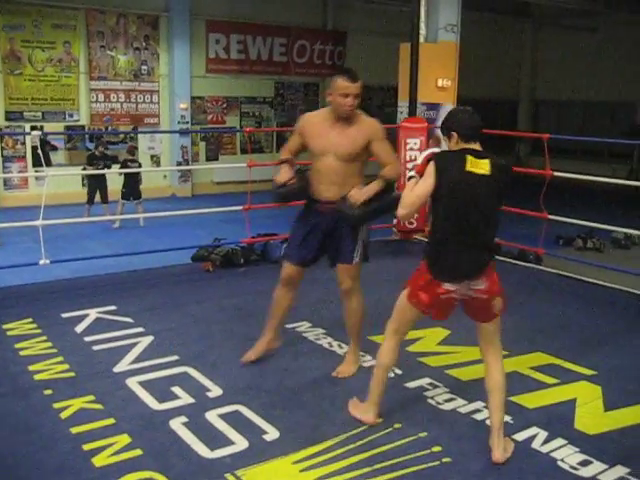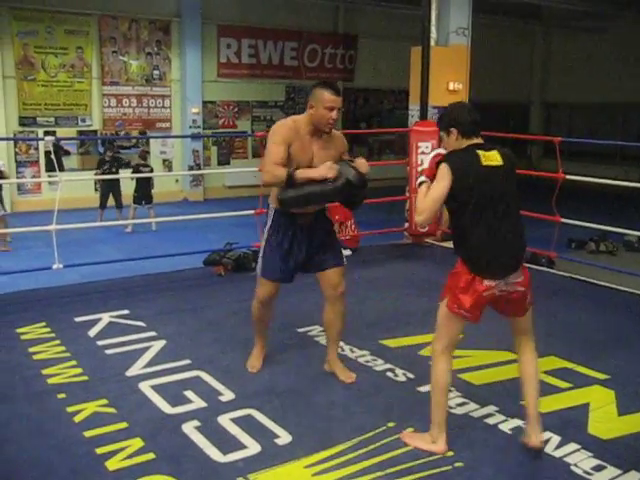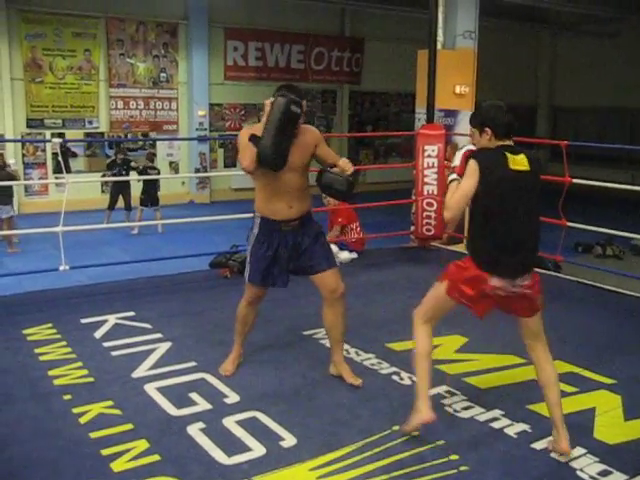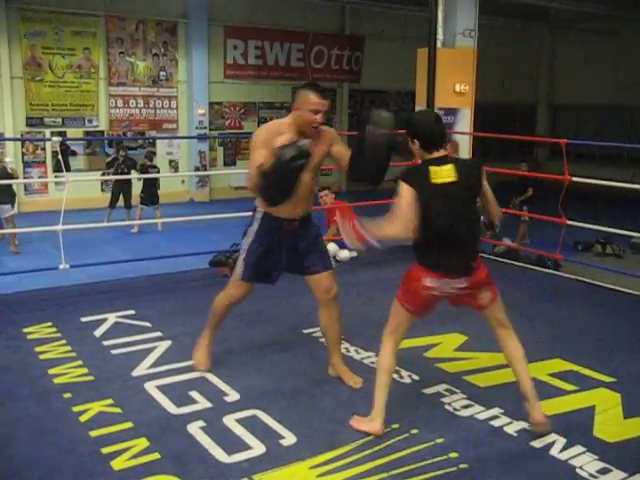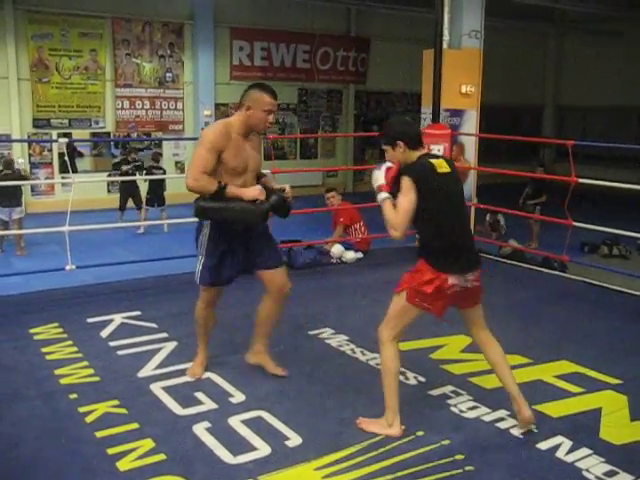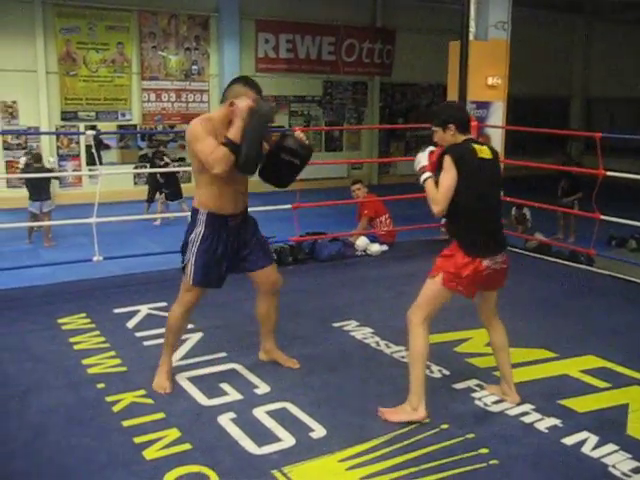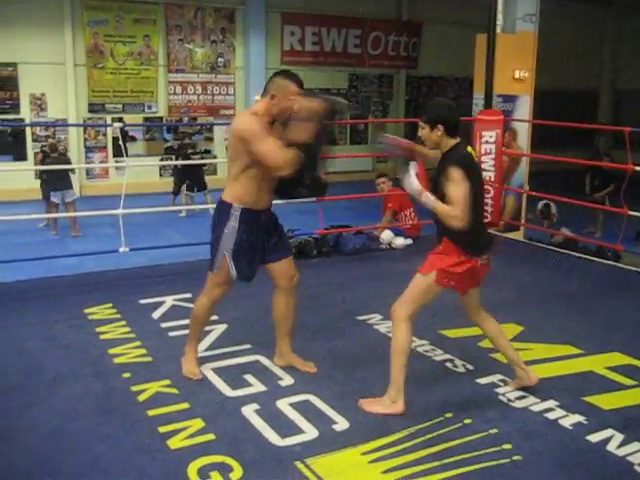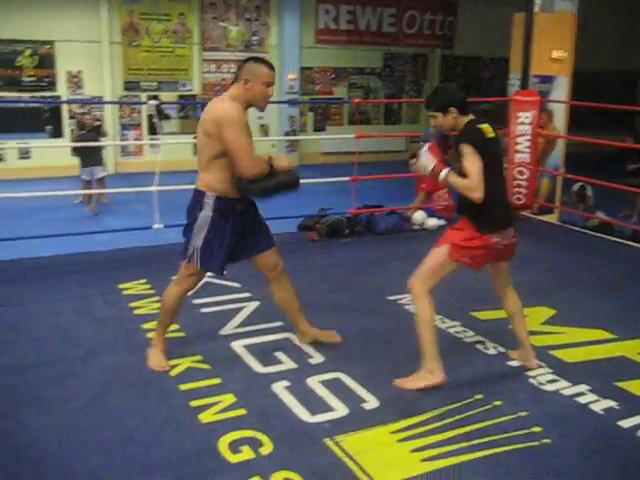
dt=0.5s
person 1, frame 1
left shoulder: (441, 163)
right shoulder: (502, 171)
left elbow: (403, 211)
left wrist: (417, 175)
left hip: (439, 271)
right hip: (480, 273)
left knee: (394, 333)
right knee: (492, 351)
left ankle: (370, 407)
right ankle: (498, 441)
person 1, frame 2
left shoulder: (453, 163)
right shoulder: (505, 159)
left elbow: (422, 217)
left wrist: (427, 178)
left hip: (474, 273)
right hip: (513, 271)
left knee: (441, 350)
right knee: (525, 344)
left ankle: (436, 437)
right ankle: (534, 428)
person 1, frame 3
left shoulder: (480, 160)
right shoulder: (532, 163)
left elbow: (450, 214)
left wrist: (457, 174)
left hip: (481, 269)
right hip: (522, 273)
left knee: (422, 319)
right knee: (538, 348)
left ankle: (422, 407)
right ankle: (561, 435)
person 1, frame 4
left shoulder: (412, 178)
right shoulder: (473, 169)
left elbow: (405, 230)
right elbow: (495, 213)
left wrist: (364, 231)
left hip: (427, 274)
right hip: (469, 271)
left knee: (391, 338)
right knee: (503, 328)
left ankle: (376, 418)
right ankle: (534, 407)
person 1, frame 5
left shoulder: (411, 174)
right shoulder: (447, 166)
left elbow: (396, 230)
left wrist: (383, 191)
left hip: (435, 271)
right hip: (468, 267)
left knee: (387, 335)
right knee: (482, 332)
left ankle: (391, 420)
right ankle: (521, 406)
person 1, frame 6
left shoulder: (454, 154)
right shoulder: (491, 154)
left elbow: (438, 206)
left wrist: (426, 172)
left hip: (466, 253)
right hip: (496, 252)
left knee: (417, 316)
right knee: (490, 316)
left ankle: (415, 404)
right ankle: (508, 388)
person 1, frame 7
left shoulder: (455, 163)
right shoulder: (460, 151)
left elbow: (458, 219)
left wrist: (422, 192)
right wrist: (412, 149)
left hip: (459, 251)
right hip: (475, 250)
left knee: (401, 313)
right knee: (476, 313)
left ankle: (393, 399)
right ankle: (523, 372)
person 1, frame 8
left shoulder: (469, 139)
right shoulder: (484, 130)
left elbow: (476, 192)
left wrist: (439, 170)
right wrist: (442, 167)
left hip: (476, 228)
right hip: (500, 227)
left knee: (418, 285)
right knee: (503, 286)
left ankle: (432, 369)
right ankle: (527, 352)
person 2, frame 1
left shoulder: (369, 127)
right shoulder: (308, 122)
left elbow: (393, 167)
right elbow: (287, 151)
left wrist: (371, 188)
right wrist: (284, 168)
left hip: (347, 213)
right hip: (313, 209)
left knee: (348, 285)
right knee: (288, 277)
left ankle: (354, 351)
right ankle: (269, 337)
person 2, frame 2
left shoulder: (336, 139)
right shoulder: (284, 129)
left elbow: (343, 174)
right elbow: (268, 175)
left wrist: (358, 168)
right wrist: (312, 173)
left hip: (318, 220)
right hip: (284, 221)
left knee: (336, 290)
right knee: (265, 294)
left ankle: (333, 358)
right ankle: (259, 346)
person 2, frame 3
left shoulder: (311, 135)
right shoulder: (250, 134)
left elbow: (332, 162)
right elbow: (249, 165)
left wrist: (342, 164)
right wrist: (266, 124)
left hip: (305, 226)
right hip: (268, 228)
left knee: (335, 291)
right knee: (253, 295)
left ankle: (338, 361)
right ankle: (236, 351)
person 2, frame 4
left shoulder: (326, 136)
right shoulder: (268, 133)
left elbow: (352, 166)
right elbow: (253, 184)
right wrist: (275, 154)
left hip: (304, 226)
right hip: (268, 224)
left knee: (329, 294)
right knee: (236, 291)
left ankle: (337, 363)
right ankle: (205, 339)
person 2, frame 5
left shoulder: (256, 139)
right shoulder: (217, 134)
right elbow: (194, 181)
left wrist: (272, 186)
right wrist: (241, 192)
left hip: (252, 223)
right hip: (219, 225)
left knee: (281, 287)
right knee: (209, 297)
left ankle: (258, 350)
right ankle: (201, 354)
person 2, frame 6
left shoulder: (247, 128)
right shoulder: (200, 127)
left elbow: (269, 163)
right elbow: (219, 166)
left wrist: (289, 145)
right wrist: (238, 121)
left hip: (242, 220)
right hip: (209, 223)
left knee: (271, 283)
right knee: (188, 298)
left ankle: (268, 347)
right ankle: (165, 364)
person 2, frame 7
left shoulder: (279, 125)
right shoulder: (249, 122)
left elbow: (291, 163)
right elbow: (283, 166)
right wrist: (308, 130)
left hip: (265, 215)
right hip: (237, 215)
left knee: (288, 279)
right knee: (216, 289)
left ankle: (284, 351)
right ankle: (190, 350)
person 2, frame 8
left shoulder: (234, 109)
right shoulder: (227, 110)
right elbow: (248, 169)
left wrist: (270, 166)
right wrist: (278, 166)
left hip: (239, 204)
right hip: (213, 206)
left knee: (274, 268)
right knee: (188, 279)
left ankle: (303, 329)
right ankle: (159, 342)
